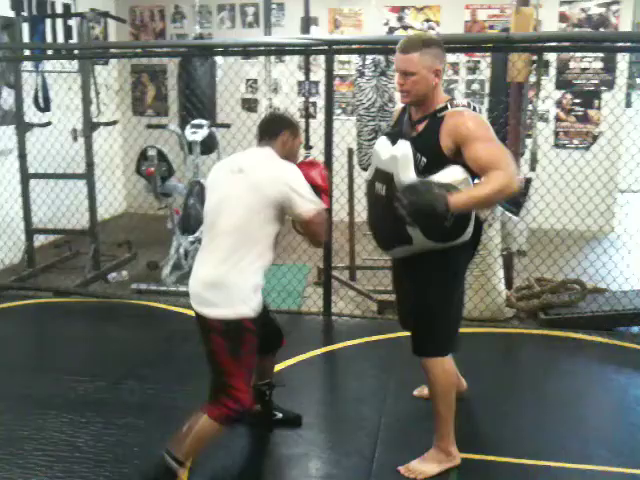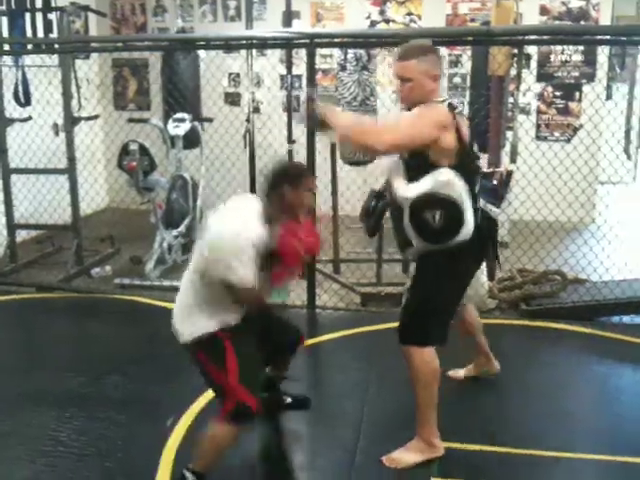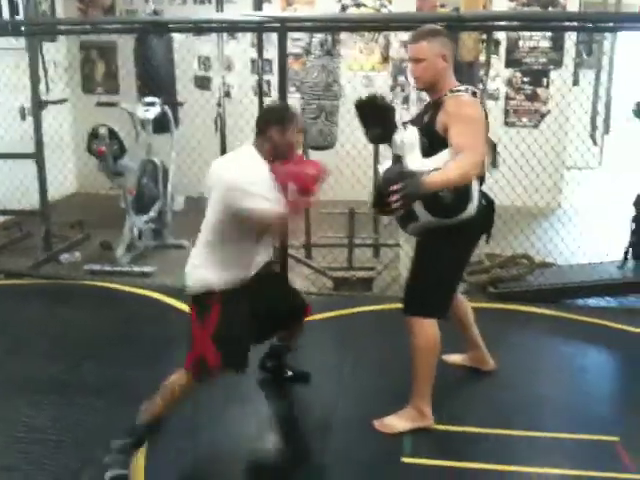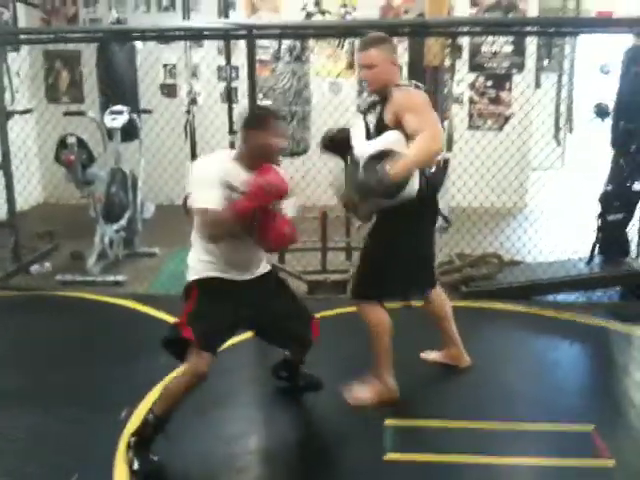
dt=0.7s
person 1, frame 1
left shoulder: (461, 122)
right shoulder: (403, 114)
left elbow: (506, 177)
left wrist: (447, 204)
right wrist: (378, 193)
left hip: (440, 249)
left knee: (430, 345)
right knee: (427, 327)
right ankle: (453, 380)
person 1, frame 2
left shoulder: (435, 117)
right shoulder: (433, 117)
left elbow: (379, 139)
right elbow: (419, 172)
left wrist: (326, 112)
left hip: (455, 244)
left knee: (416, 335)
right knee: (449, 300)
left ankle: (428, 439)
right ankle: (485, 361)
person 1, frame 3
left shoulder: (461, 106)
right shoulder: (434, 105)
left elbow: (469, 166)
right elbow: (422, 151)
left wrist: (419, 185)
left hip: (455, 222)
right hip: (445, 218)
left knee: (421, 308)
right knee: (444, 291)
left ankle: (420, 409)
right ankle: (479, 355)
person 1, frame 4
left shoulder: (407, 98)
right shoulder: (385, 103)
left elbow: (432, 142)
left wrist: (387, 177)
right wrist: (344, 145)
left hip: (405, 211)
right hip: (405, 208)
left knee: (367, 294)
right knee: (423, 282)
left ankle: (383, 379)
right ankle: (455, 350)
person 2, frame 1
left shoulder: (223, 166)
right shoulder: (284, 174)
right elbow: (318, 236)
right wrist: (319, 192)
left hip: (207, 286)
right hip: (229, 298)
left knee: (269, 340)
right knee: (228, 401)
left ankle: (260, 406)
person 2, frame 2
left shoulder: (251, 206)
right shoulder: (236, 233)
left elbow: (258, 260)
right elbow: (250, 300)
left hip: (229, 309)
right hip: (207, 323)
left knee: (286, 341)
right knee: (239, 407)
left ankle: (271, 393)
person 2, frame 3
left shoulder: (260, 162)
right shoulder: (246, 172)
right elbow: (268, 228)
left hip: (251, 267)
right hip: (218, 281)
left knee: (293, 314)
right knee: (201, 369)
left ankle: (275, 364)
right ankle: (132, 439)
person 2, frame 4
left shoulder: (274, 175)
right shoulder: (209, 168)
left elbow: (273, 231)
right elbow: (212, 230)
left wrist: (275, 226)
right wrist: (254, 200)
left hip: (255, 273)
right hip: (212, 277)
left knee: (304, 330)
right knee: (198, 366)
left ankle: (290, 370)
right ankle: (141, 439)
